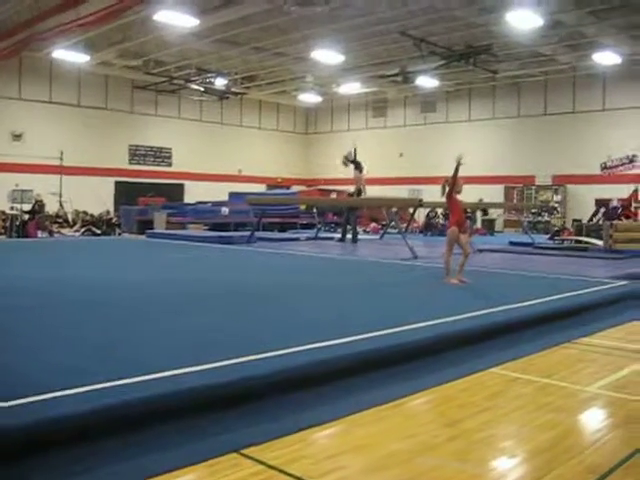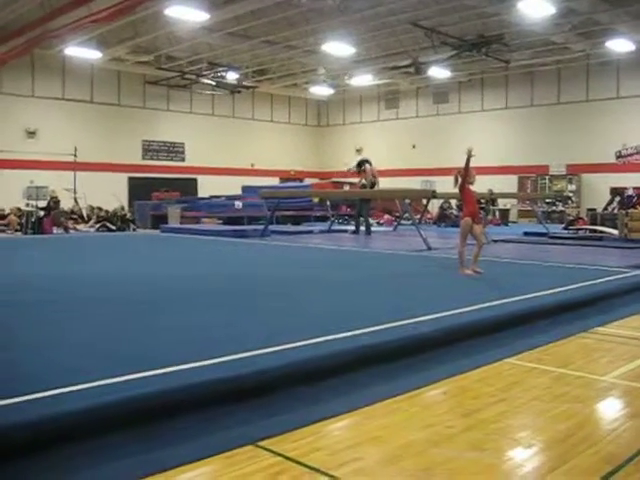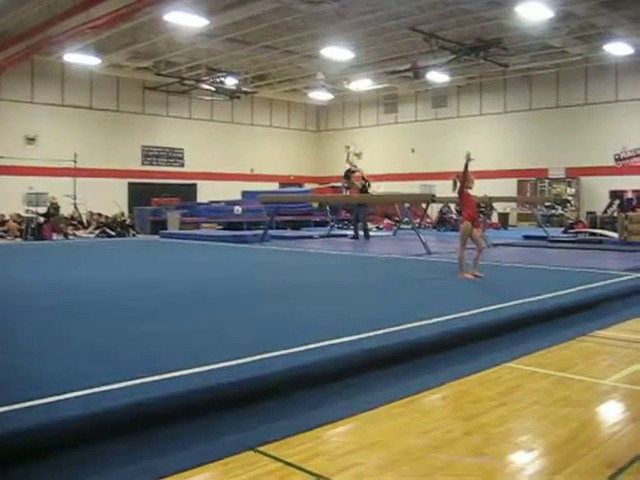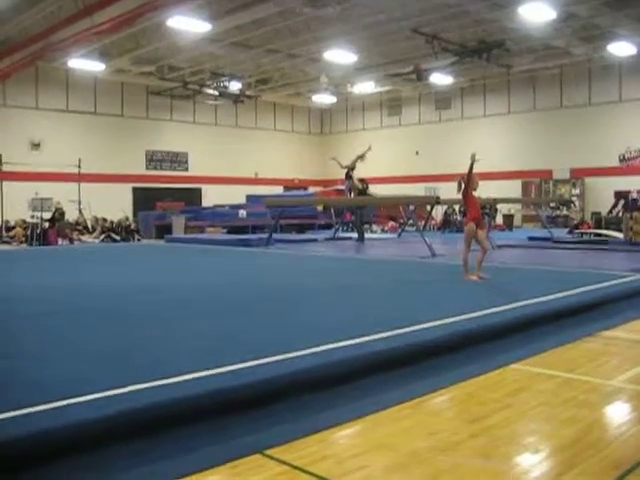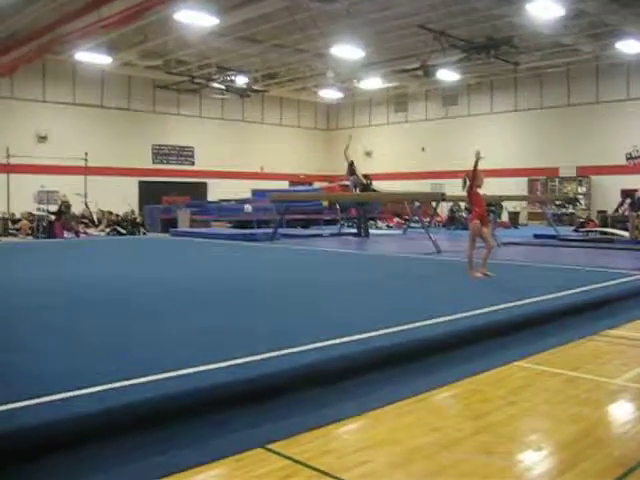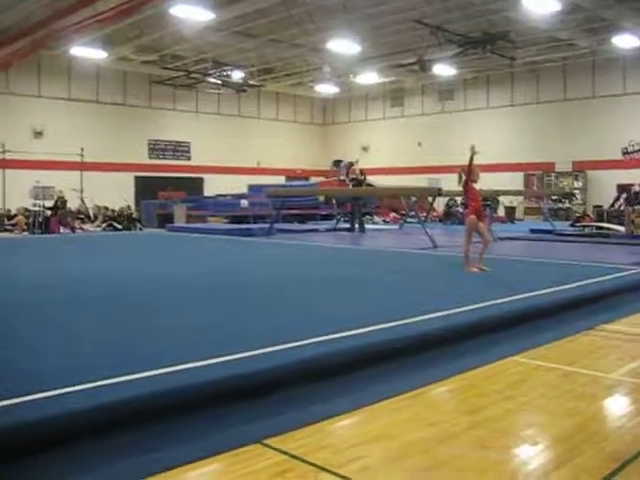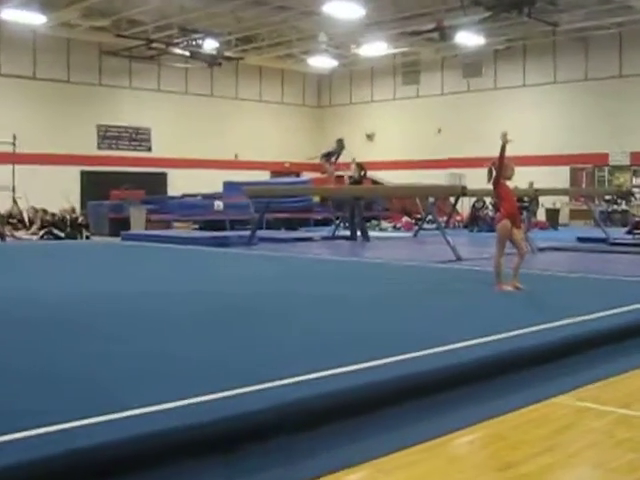
dt=0.5s
person 1, frame 1
left shoulder: (457, 200)
right shoulder: (449, 196)
left elbow: (462, 216)
right elbow: (453, 180)
left wrist: (466, 230)
right wrist: (457, 165)
left hip: (460, 228)
right hip: (453, 227)
left knee: (467, 251)
right knee: (449, 253)
left ankle: (459, 275)
right ankle: (448, 277)
person 1, frame 2
left shoulder: (470, 191)
right shoulder: (462, 188)
left elbow: (475, 206)
right elbow: (465, 171)
left wrist: (480, 221)
right wrist: (468, 157)
left hip: (473, 218)
right hip: (466, 217)
left knee: (481, 241)
right knee: (463, 243)
left ankle: (474, 266)
right ankle: (462, 268)
person 1, frame 3
left shoulder: (469, 195)
right shoulder: (461, 192)
left elbow: (474, 210)
right elbow: (464, 176)
left wrist: (479, 225)
right wrist: (467, 162)
left hip: (472, 222)
right hip: (466, 221)
left knee: (481, 246)
right knee: (462, 247)
left ankle: (473, 270)
right ankle: (462, 272)
person 1, frame 4
left shoulder: (473, 196)
right shoulder: (466, 193)
left elbow: (478, 212)
right elbow: (468, 177)
left wrist: (483, 226)
right wrist: (472, 162)
left hip: (477, 224)
right hip: (470, 223)
left knee: (485, 247)
right knee: (467, 249)
left ankle: (478, 271)
right ankle: (467, 274)
person 1, frame 5
left shoulder: (477, 193)
right shoulder: (470, 191)
left elbow: (483, 209)
right elbow: (473, 174)
left wrist: (488, 223)
right wrist: (477, 160)
left hip: (481, 221)
right hip: (475, 220)
left knee: (490, 244)
right knee: (472, 246)
left ankle: (483, 268)
right ankle: (472, 270)
person 1, frame 6
left shoulder: (473, 188)
right shoulder: (466, 186)
left elbow: (479, 205)
right elbow: (469, 168)
left wrist: (484, 218)
right wrist: (472, 155)
left hip: (477, 216)
right hip: (471, 215)
left knee: (487, 239)
right knee: (468, 241)
left ankle: (479, 263)
right ankle: (468, 265)
person 1, frame 7
left shoulder: (506, 187)
right shoulder: (497, 183)
left elbow: (514, 207)
right elbow: (500, 162)
left wrist: (519, 225)
right wrist: (503, 144)
left hip: (511, 221)
right hip: (504, 220)
left knee: (523, 250)
right knee: (500, 253)
left ankle: (513, 280)
right ankle: (499, 284)
